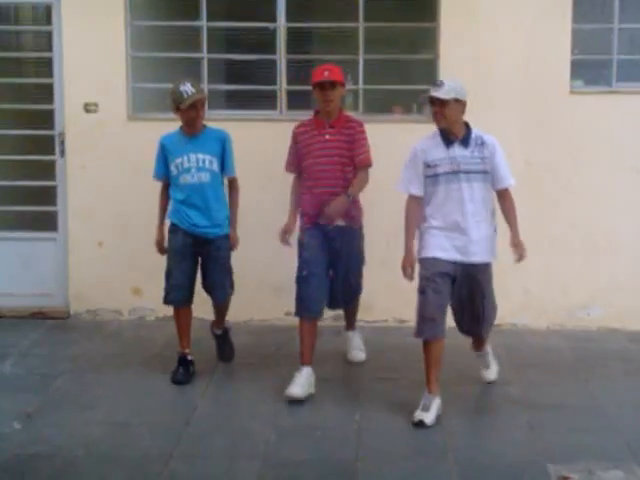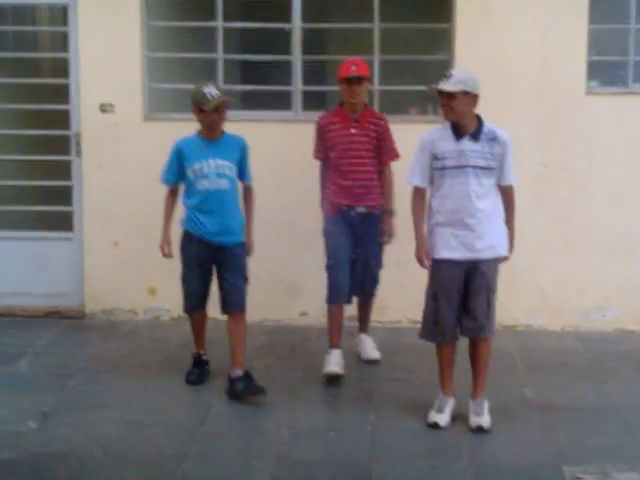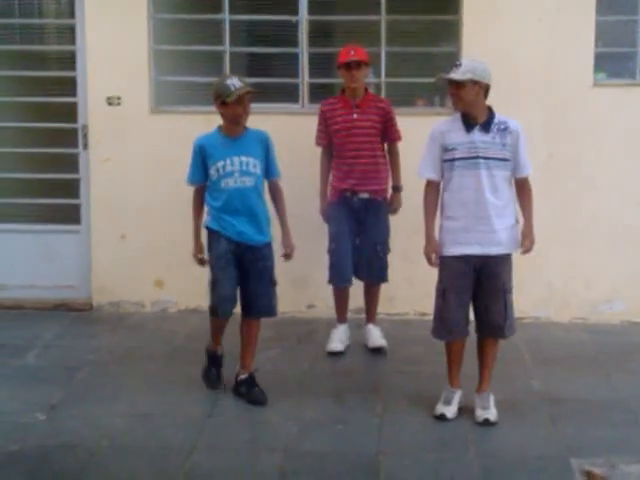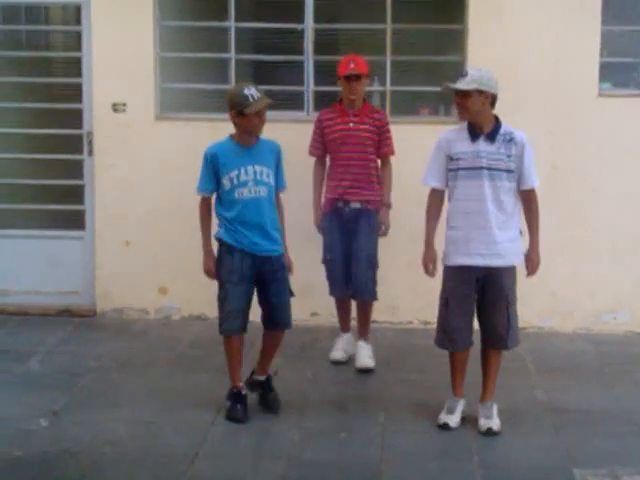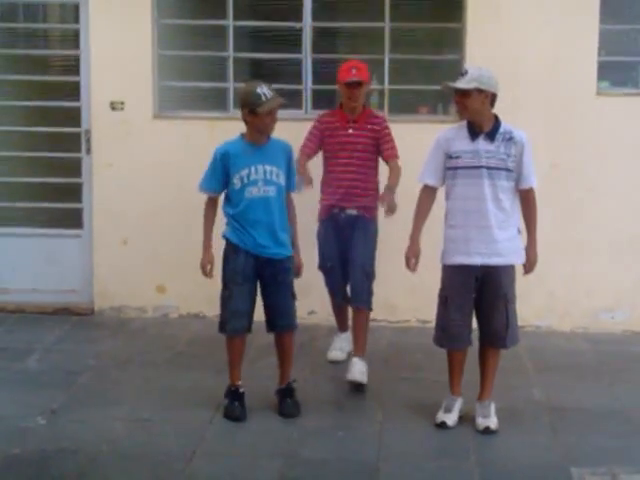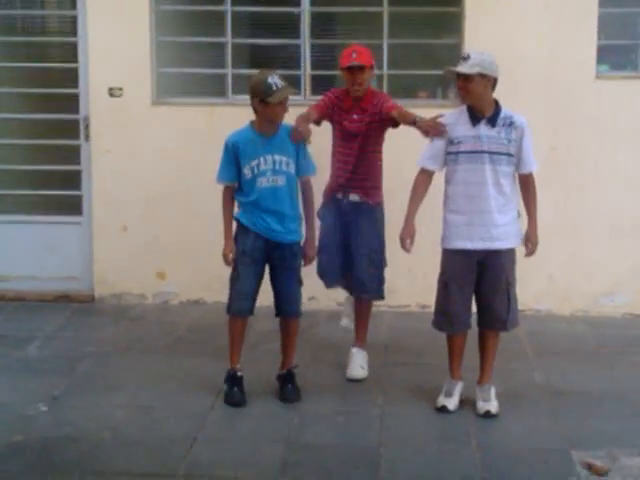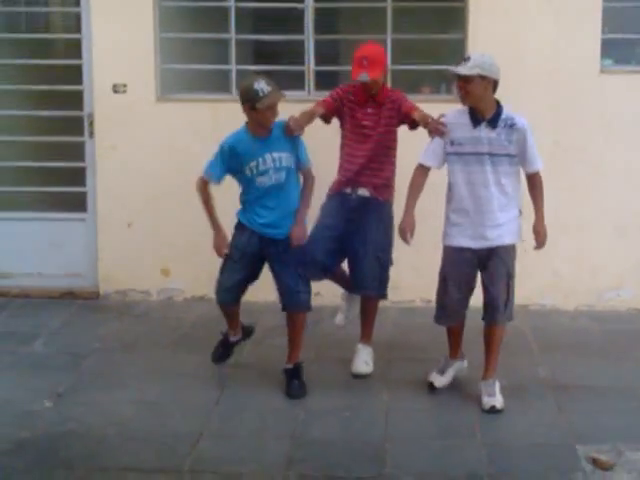
dt=0.3s
person 1, frame 1
left shoulder: (487, 145)
right shoulder: (423, 149)
left elbow: (503, 191)
right elbow: (414, 200)
left wrist: (515, 233)
right wrist: (409, 248)
left hip: (478, 247)
right hip: (438, 247)
left knee: (480, 315)
right knee: (431, 319)
left ankle: (482, 348)
right ankle: (432, 396)
person 1, frame 2
left shoulder: (499, 140)
right shoulder: (431, 140)
left elbow: (506, 190)
right elbow: (419, 191)
left wrist: (511, 235)
right wrist: (419, 238)
left hip: (486, 246)
right hip: (445, 247)
left knee: (481, 323)
right knee: (444, 323)
left ankle: (478, 399)
right ankle: (445, 396)
person 1, frame 3
left shoulder: (511, 131)
right shoulder: (442, 132)
left elbow: (522, 183)
right elbow: (432, 186)
left wrist: (528, 224)
right wrist: (429, 235)
left hip: (498, 242)
right hip: (455, 242)
left knee: (494, 320)
right knee: (453, 318)
left ankle: (485, 392)
right ankle: (453, 388)
person 1, frame 4
left shoulder: (517, 142)
right shoulder: (448, 141)
left elbow: (528, 195)
right elbow: (436, 194)
left wrist: (534, 243)
right wrist: (428, 244)
left hip: (502, 253)
right hip: (459, 253)
left knee: (497, 329)
right knee: (456, 327)
left ankle: (487, 402)
right ankle: (456, 398)
person 1, frame 5
left shoulder: (516, 140)
right shoulder: (447, 140)
left elbow: (527, 194)
right elbow: (429, 190)
left wrist: (532, 243)
right wrist: (414, 239)
left hip: (501, 252)
right hip: (458, 252)
left knee: (495, 329)
right knee: (454, 326)
left ankle: (485, 401)
right ankle: (454, 397)
person 1, frame 6
left shoulder: (516, 125)
right shoulder: (447, 124)
left elbow: (526, 177)
right elbow: (426, 172)
left wrist: (533, 223)
right wrist: (410, 219)
left hip: (500, 237)
right hip: (458, 236)
left knee: (494, 313)
right knee: (454, 310)
left ankle: (485, 384)
right ankle: (454, 381)
person 1, frame 7
left shoulder: (517, 126)
right shoulder: (449, 123)
left elbow: (533, 174)
right elbow: (424, 167)
left wrist: (540, 218)
right wrist: (409, 211)
left hip: (501, 233)
right hip: (460, 233)
left knee: (497, 307)
right knee: (451, 303)
left ankle: (490, 379)
right ankle: (455, 359)
person 2, frame 1
left shoulder: (220, 138)
right shoulder: (166, 143)
left elbow: (232, 182)
right elbow: (165, 188)
left wrist: (234, 225)
right wrist: (160, 229)
left hip: (216, 230)
right hip: (181, 231)
left knee: (222, 292)
right knee: (179, 295)
left ankle: (219, 327)
right ankle: (185, 357)
person 2, frame 2
left shoulder: (238, 145)
right shoulder: (183, 148)
right elbow: (173, 191)
left wrist: (248, 231)
right wrist: (166, 232)
left hip: (232, 238)
right hip: (196, 237)
left knee: (235, 304)
right knee: (195, 303)
left ankle: (238, 374)
right ankle: (200, 358)
person 2, frame 3
left shoulder: (261, 140)
right shoulder: (204, 145)
left elbow: (274, 186)
right elbow: (199, 192)
left wrist: (286, 232)
right wrist: (196, 238)
left hip: (257, 237)
right hip: (221, 235)
left knee: (256, 308)
right knee: (223, 303)
left ankle: (245, 376)
right ankle: (214, 351)
person 2, frame 4
left shoulder: (273, 150)
right shoulder: (216, 154)
left elbow: (276, 200)
right elbow: (206, 202)
left wrist: (285, 248)
right wrist: (207, 251)
left hip: (271, 250)
right hip: (234, 251)
left knee: (279, 320)
right knee: (233, 322)
left ankle: (260, 377)
right ankle: (236, 390)
person 2, frame 5
left shoulder: (284, 150)
right shoulder: (227, 153)
left elbow: (287, 201)
right elbow: (212, 201)
left wrist: (296, 249)
right wrist: (206, 248)
left hip: (278, 252)
right hip: (240, 251)
left knee: (285, 323)
right knee: (236, 322)
left ankle: (285, 387)
right ankle: (235, 389)
person 2, frame 6
left shoulder: (294, 138)
right shoulder: (237, 142)
left elbow: (305, 187)
right elbow: (229, 190)
left wrist: (310, 236)
right wrist: (228, 239)
left hip: (287, 236)
right hip: (250, 233)
left knee: (290, 308)
right knee: (240, 303)
left ankle: (287, 372)
right ankle: (235, 375)
person 2, frame 7
left shoulder: (288, 132)
right shoulder: (233, 145)
left elbow: (307, 175)
right elbow: (204, 184)
left wrist: (300, 220)
right wrist: (217, 231)
left hip: (285, 231)
right hip: (250, 229)
left knee: (297, 301)
right knee: (227, 292)
left ankle: (293, 367)
right ankle: (235, 333)
person 3, frame 1
left shoulder: (354, 127)
right shoulder: (302, 131)
left elbow: (363, 174)
right elbow: (298, 177)
left wrist: (344, 200)
right wrist: (291, 217)
left hip: (347, 221)
right hip: (313, 223)
left knee: (349, 286)
right knee: (309, 291)
left ankle: (351, 331)
right ankle: (305, 370)
person 3, frame 2
left shoulder: (379, 123)
right shoulder: (325, 122)
left elbow: (386, 171)
right elbow: (324, 167)
left wrist: (389, 214)
right wrist: (324, 209)
left hip: (370, 211)
right hip: (338, 211)
left knee: (367, 276)
right knee: (338, 279)
left ankle: (364, 335)
right ankle: (334, 351)
person 3, frame 3
left shoulder: (382, 107)
right shoulder: (328, 109)
left elbow: (392, 148)
right elbow: (326, 153)
left wrist: (397, 188)
right wrist: (322, 195)
left hip: (374, 196)
right hip: (341, 197)
left knee: (374, 261)
right knee: (340, 262)
left ankle: (371, 325)
right ankle: (341, 325)
person 3, frame 4
left shoulder: (378, 118)
right shoulder: (325, 118)
left elbow: (385, 164)
right elbow: (319, 164)
left wrist: (385, 205)
right wrist: (317, 206)
left hip: (367, 207)
right hip: (335, 207)
left knee: (364, 274)
right knee: (337, 273)
left ankle: (364, 341)
right ankle: (345, 333)
person 3, frame 5
left shoulder: (378, 123)
right shoulder: (324, 121)
left elbow: (394, 164)
right elbow: (303, 156)
left wrist: (389, 192)
right wrist: (303, 172)
left hip: (364, 213)
right hip: (331, 212)
left knee: (361, 281)
right knee: (334, 278)
left ankle: (359, 358)
right ankle: (343, 333)
person 3, frame 6
left shoulder: (380, 102)
right shoulder: (333, 99)
left elbow: (399, 113)
right elbow: (309, 115)
left wrist: (420, 122)
right wrist: (301, 124)
left hip: (367, 201)
right hip: (335, 198)
left knee: (366, 272)
right knee: (330, 267)
left ankle: (359, 348)
right ankle: (355, 293)
person 3, frame 7
left shoulder: (395, 100)
right shoulder: (345, 95)
left elbow: (417, 114)
right elbow: (317, 110)
left wrist: (429, 122)
right wrist: (300, 120)
left hip: (376, 198)
right hip: (342, 193)
left knee: (371, 273)
right knee: (314, 257)
left ankle: (365, 345)
right ankle: (350, 290)
